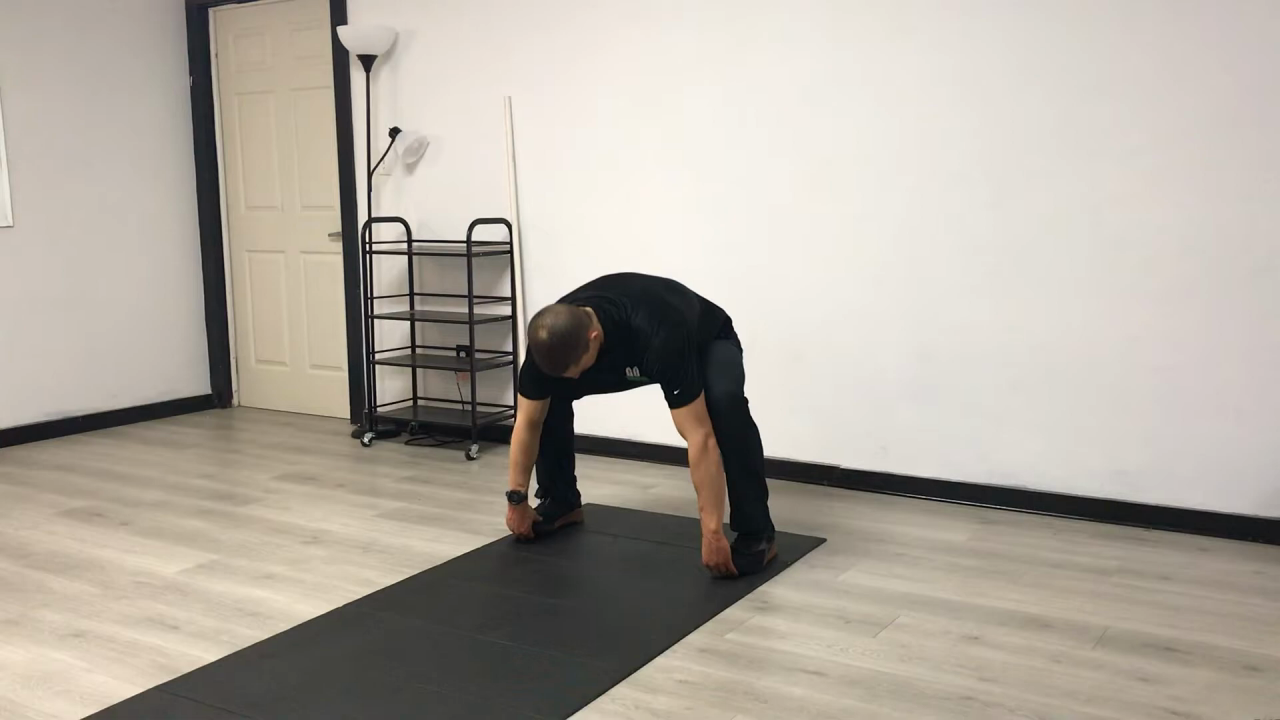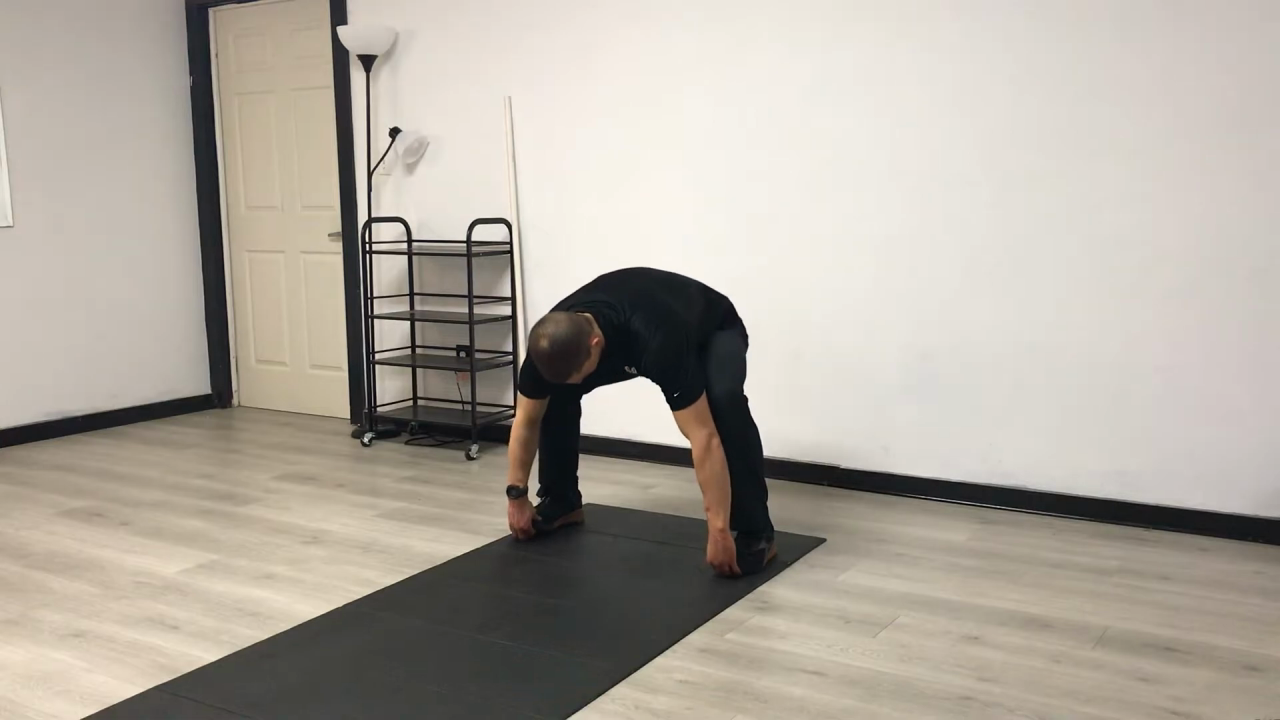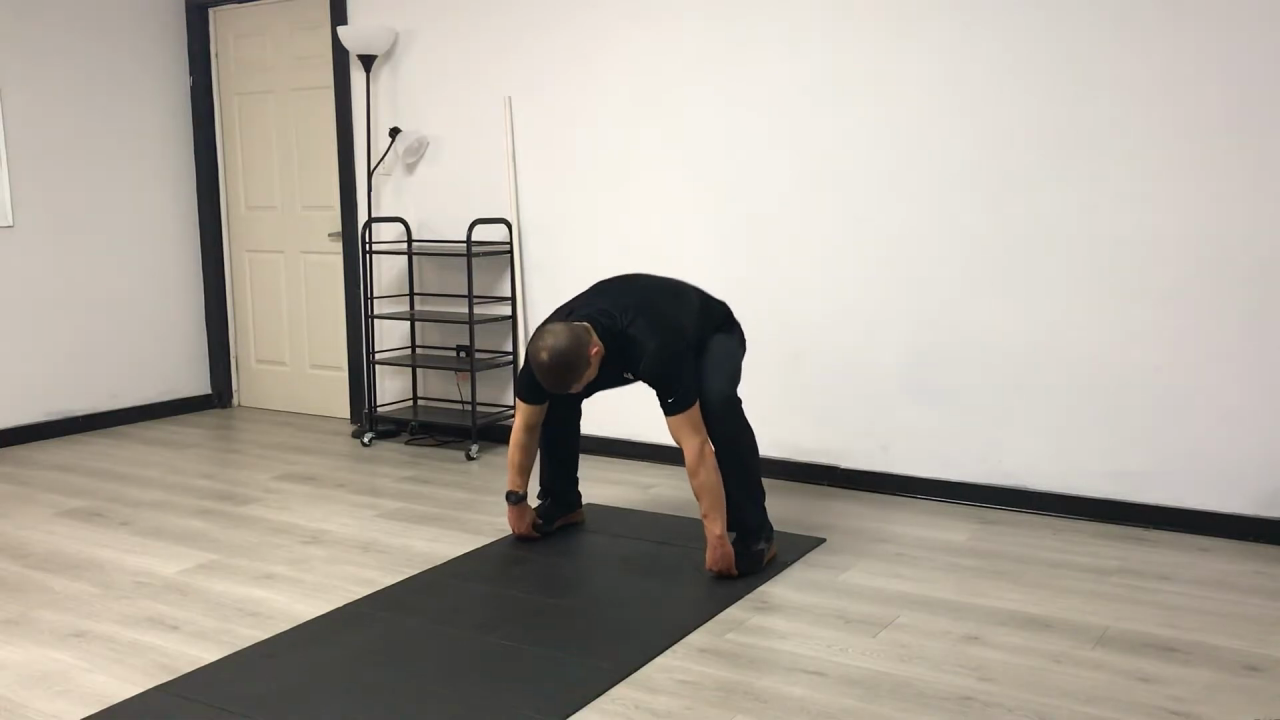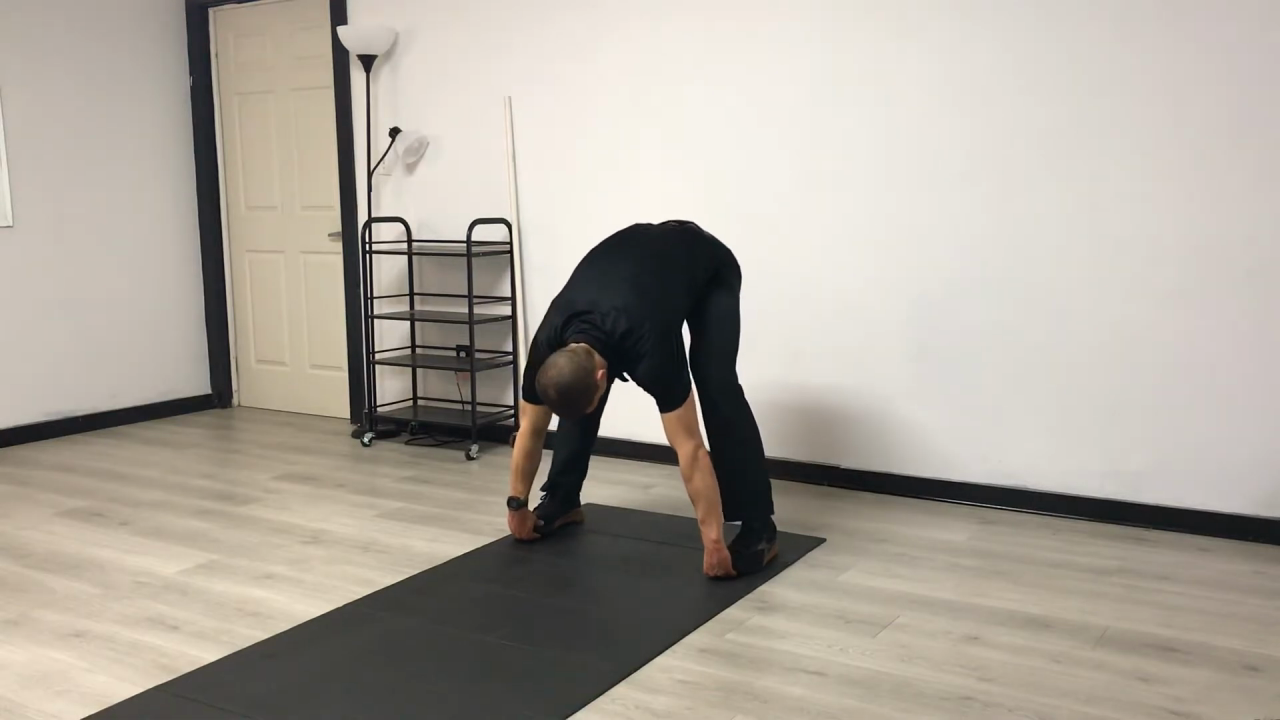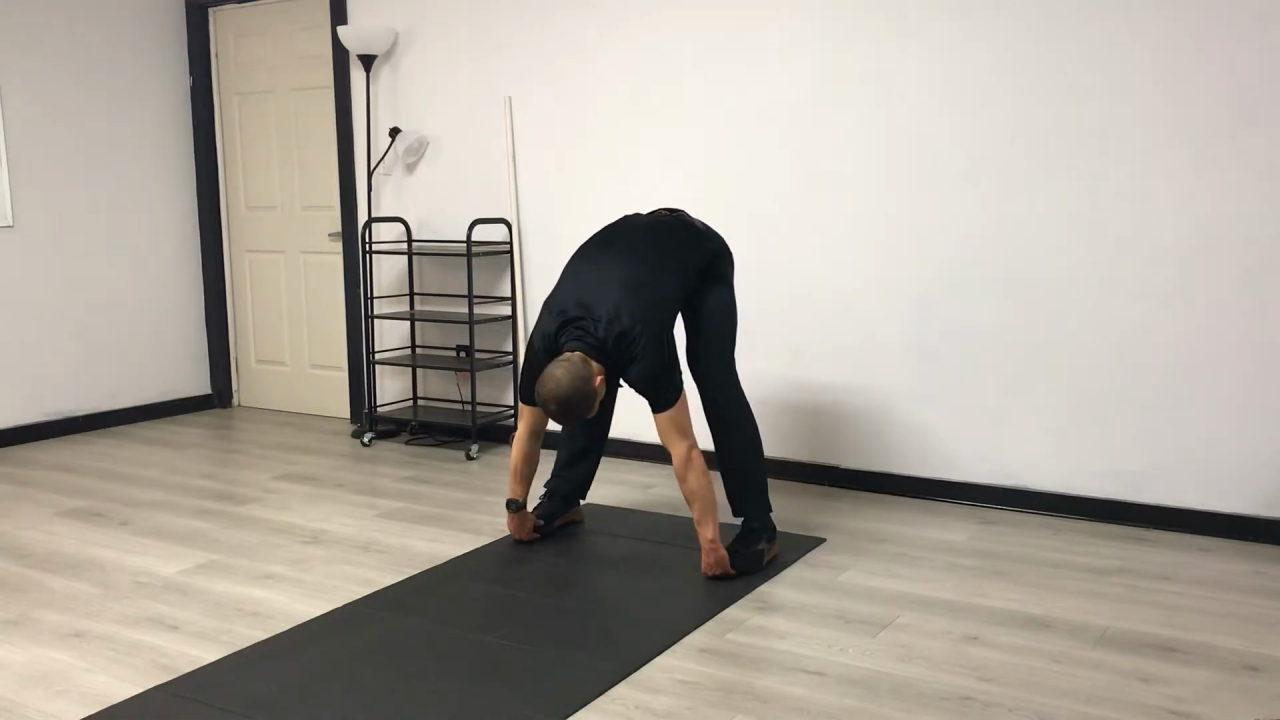
dt=0.5s
person 1, frame 1
left shoulder: (658, 339)
right shoulder: (550, 341)
left elbow: (700, 437)
right elbow: (528, 422)
left wrist: (712, 532)
right wrist: (517, 500)
left hip: (708, 341)
left knee: (725, 402)
right knee: (549, 395)
left ankle: (756, 533)
right ankle: (563, 503)
person 1, frame 2
left shoulder: (658, 342)
right shoulder: (551, 342)
left elbow: (704, 437)
right elbow: (526, 420)
left wrist: (719, 532)
right wrist: (516, 496)
left hip: (713, 330)
left knee: (724, 400)
right knee: (555, 394)
left ankle: (755, 532)
right ankle: (563, 502)
person 1, frame 3
left shoulder: (654, 349)
right shoulder: (550, 348)
left elbow: (695, 444)
right elbow: (525, 427)
left wrist: (716, 537)
right wrist: (516, 501)
left hip: (711, 333)
left knee: (717, 402)
right knee: (556, 403)
left ankle: (755, 532)
right ankle: (563, 502)
person 1, frame 4
left shoulder: (648, 350)
right shoulder: (550, 348)
left elbow: (689, 448)
right elbow: (530, 431)
left wrist: (713, 540)
right wrist: (517, 506)
left hip: (710, 270)
left knee: (718, 389)
right knee: (575, 392)
left ankle: (758, 528)
right ankle: (562, 501)
person 1, frame 5
left shoulder: (640, 352)
right shoulder: (544, 350)
left elbow: (683, 450)
right elbow: (527, 432)
left wrist: (710, 543)
right wrist: (516, 508)
left hip: (703, 258)
left knee: (718, 388)
right knee: (585, 401)
left ankle: (759, 526)
right ankle: (564, 500)
